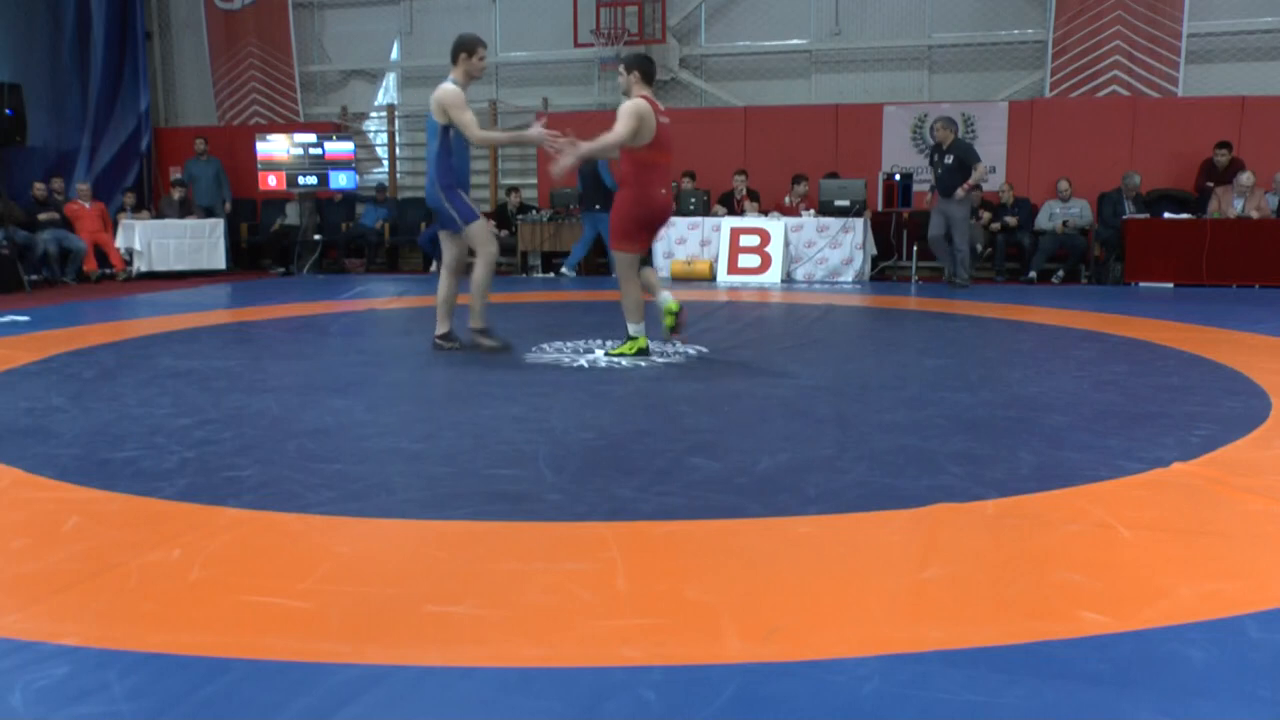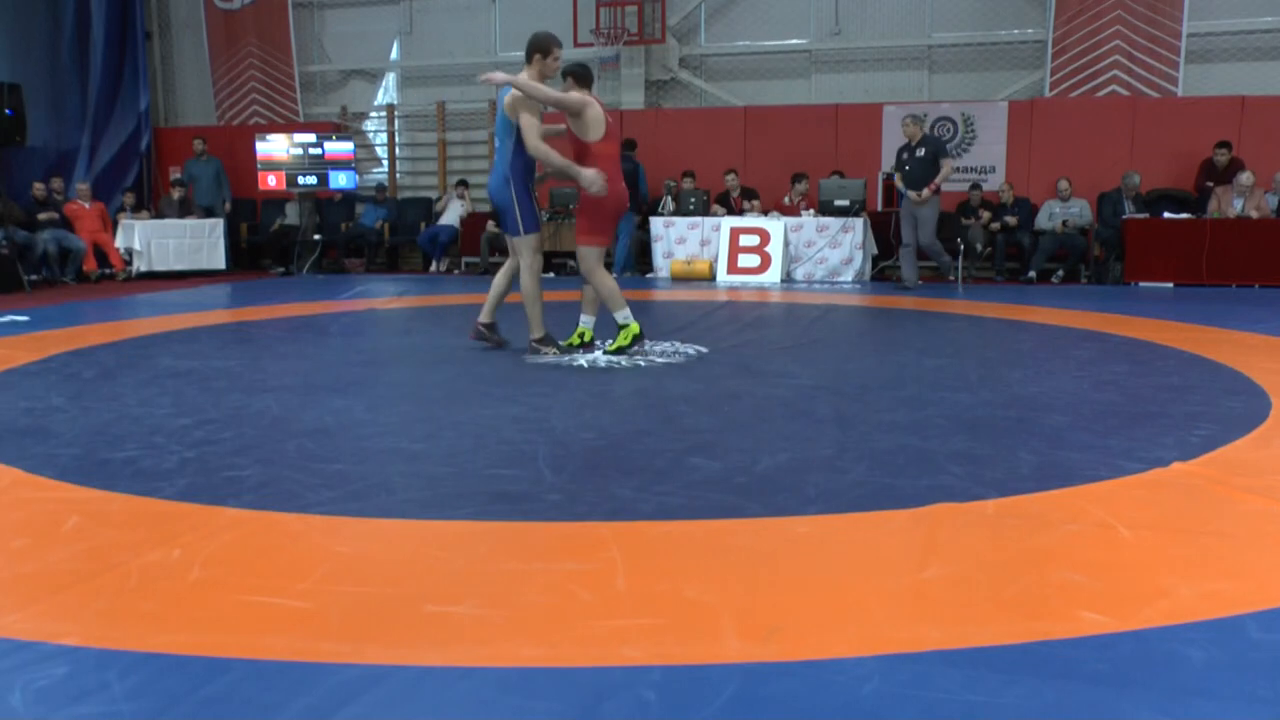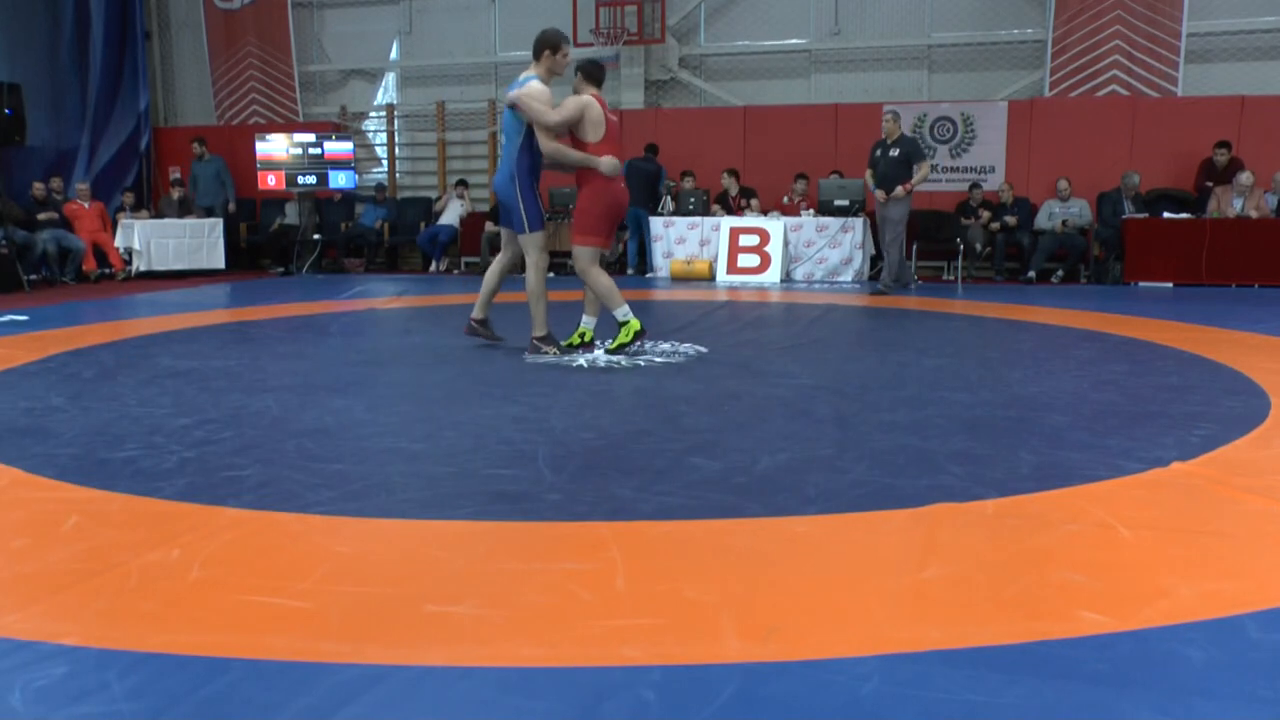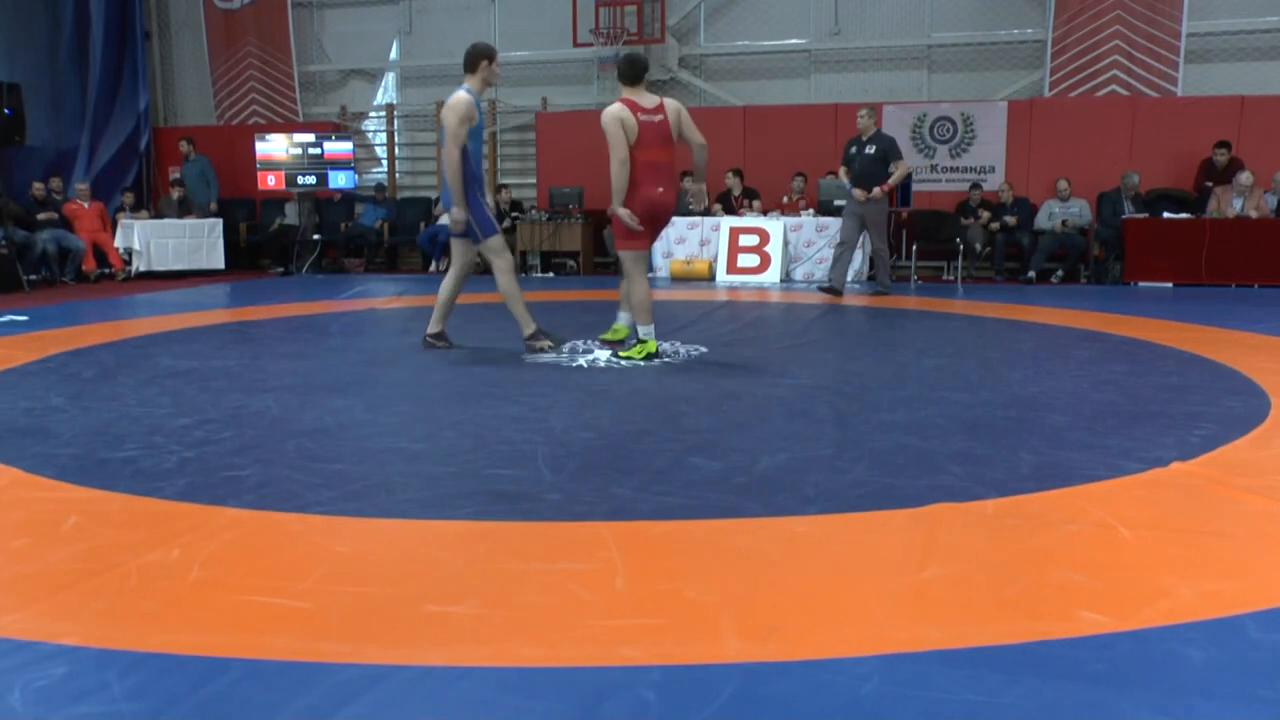
dt=0.5s
person 1, frame 1
left shoulder: (454, 93)
right shoulder: (449, 93)
right elbow: (477, 137)
right wrist: (527, 136)
left hip: (451, 188)
right hip: (445, 188)
left knee: (453, 263)
right knee: (488, 250)
left ankle: (442, 333)
right ankle: (478, 326)
person 1, frame 2
left shoulder: (519, 90)
right shoulder: (526, 95)
left elbow: (535, 133)
right elbow: (534, 147)
left wrist: (570, 128)
right wrist: (579, 172)
left hip: (507, 184)
right hip: (513, 187)
left knee: (518, 259)
right knee: (531, 261)
left ankle: (484, 322)
right ankle: (538, 338)
person 1, frame 3
left shoulder: (522, 84)
right shoulder: (537, 90)
left elbow: (545, 132)
right elbow: (549, 147)
right wrist: (596, 162)
left hip: (508, 179)
right hip: (520, 182)
left knee: (509, 253)
right knee: (537, 259)
left ankle: (478, 318)
right ankle: (540, 337)
person 1, frame 4
left shoulder: (470, 101)
right shoulder: (461, 101)
right elbow: (451, 155)
left wrist: (485, 194)
right wrist: (456, 204)
left hip: (470, 194)
right hip: (464, 196)
left knee: (460, 266)
right knee: (503, 262)
left ankle: (434, 332)
right ankle: (530, 333)
person 2, frame 1
left shoulder: (635, 107)
right shoulder: (658, 112)
left elbow: (617, 138)
left wrist: (576, 155)
right wrist: (576, 147)
left hip: (635, 199)
right hip: (659, 199)
left knee: (626, 271)
right knee: (634, 264)
left ankle: (637, 340)
right ankle: (669, 305)
person 2, frame 2
left shoulder: (580, 102)
right shoulder: (595, 111)
left elbow: (546, 95)
left wrist: (508, 80)
left hip: (599, 195)
right hip: (609, 192)
left knee: (591, 266)
right knee: (588, 264)
left ankle: (629, 328)
right ankle: (585, 334)
person 2, frame 3
left shoulder: (582, 103)
right shoulder: (607, 112)
left elbow: (550, 121)
left wrist: (519, 98)
left hip: (597, 194)
right hip: (613, 193)
left knee: (586, 266)
right knee: (590, 264)
left ankle: (630, 324)
right ankle: (584, 334)
person 2, frame 4
left shoulder: (614, 113)
right shoulder: (671, 107)
left elbow: (620, 162)
right elbow: (700, 145)
left wrist: (618, 205)
right wrist: (698, 182)
left hip: (636, 198)
right hip: (666, 197)
left knee: (634, 270)
right knee: (634, 264)
left ankle: (646, 343)
right ankle: (622, 325)
person 3, frame 1
left shoulder: (963, 148)
right shoulder: (935, 148)
left elbow: (981, 170)
left wrist: (965, 188)
right wrist: (932, 190)
left hip: (959, 201)
right hip: (941, 200)
left knee: (960, 242)
right knee: (934, 236)
left ankle: (962, 278)
right ankle: (950, 268)
person 3, frame 2
left shoulder: (934, 143)
right shoulder: (903, 150)
left elbow: (948, 167)
right elbow: (897, 177)
left wrist: (931, 187)
right wrist: (906, 191)
left hip: (928, 200)
right hip: (909, 200)
left knee: (926, 240)
right knee: (907, 242)
left ankle: (944, 261)
right ankle: (909, 280)
person 3, frame 3
left shoulder: (909, 144)
right shoulder: (878, 146)
left elbow: (925, 170)
right elbow: (869, 173)
left wrist: (907, 187)
right wrist: (875, 190)
left hip: (899, 200)
right hip: (881, 200)
left knee: (891, 244)
right knee: (887, 244)
left ankle: (885, 284)
right ankle: (904, 277)
person 3, frame 4
left shoulder: (886, 141)
right shoulder: (852, 143)
left elbow: (902, 169)
right elbow: (842, 170)
left wrist: (884, 188)
right wrist: (851, 188)
left hip: (876, 201)
right hip: (854, 200)
left knee: (879, 245)
right knee: (845, 242)
left ankle: (884, 286)
right ankle: (836, 284)
